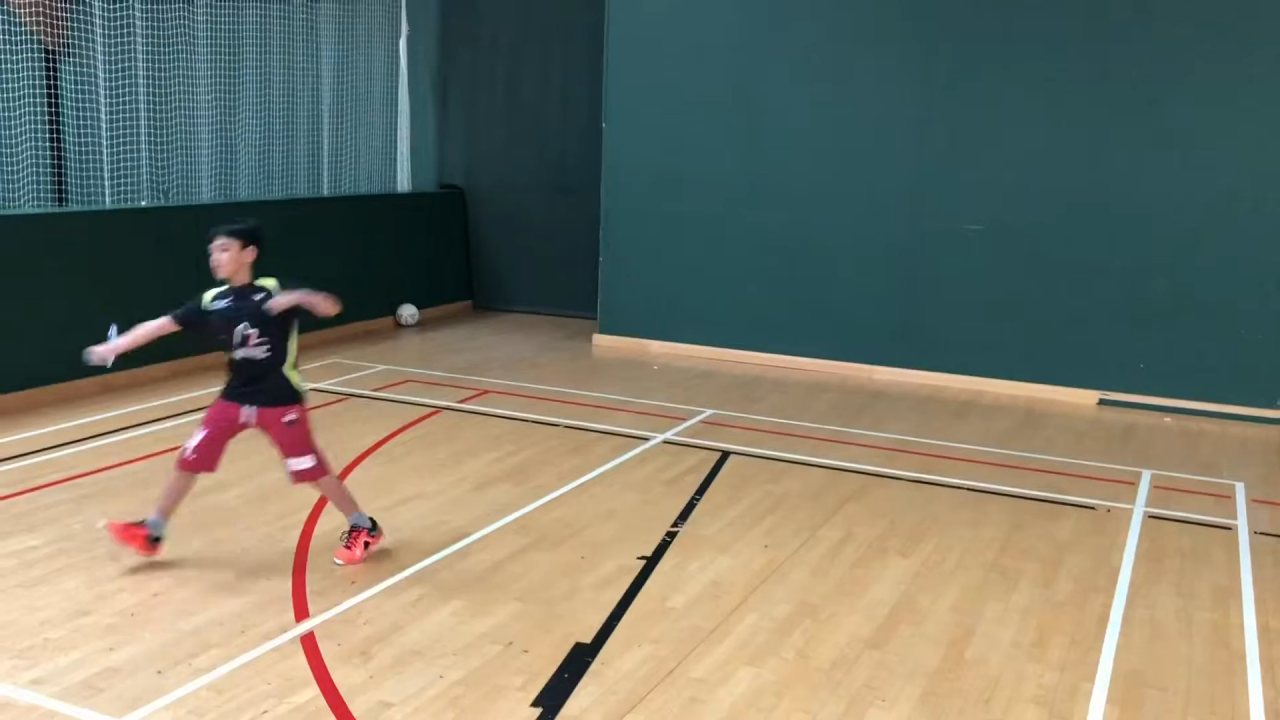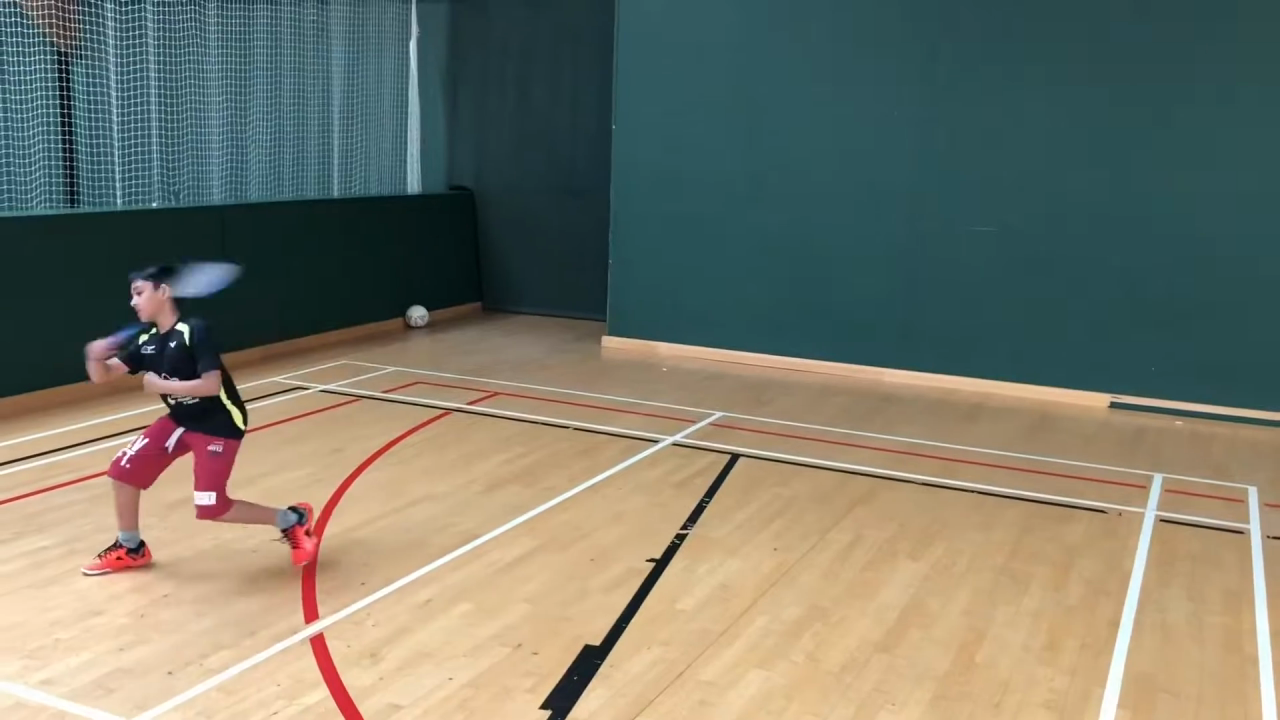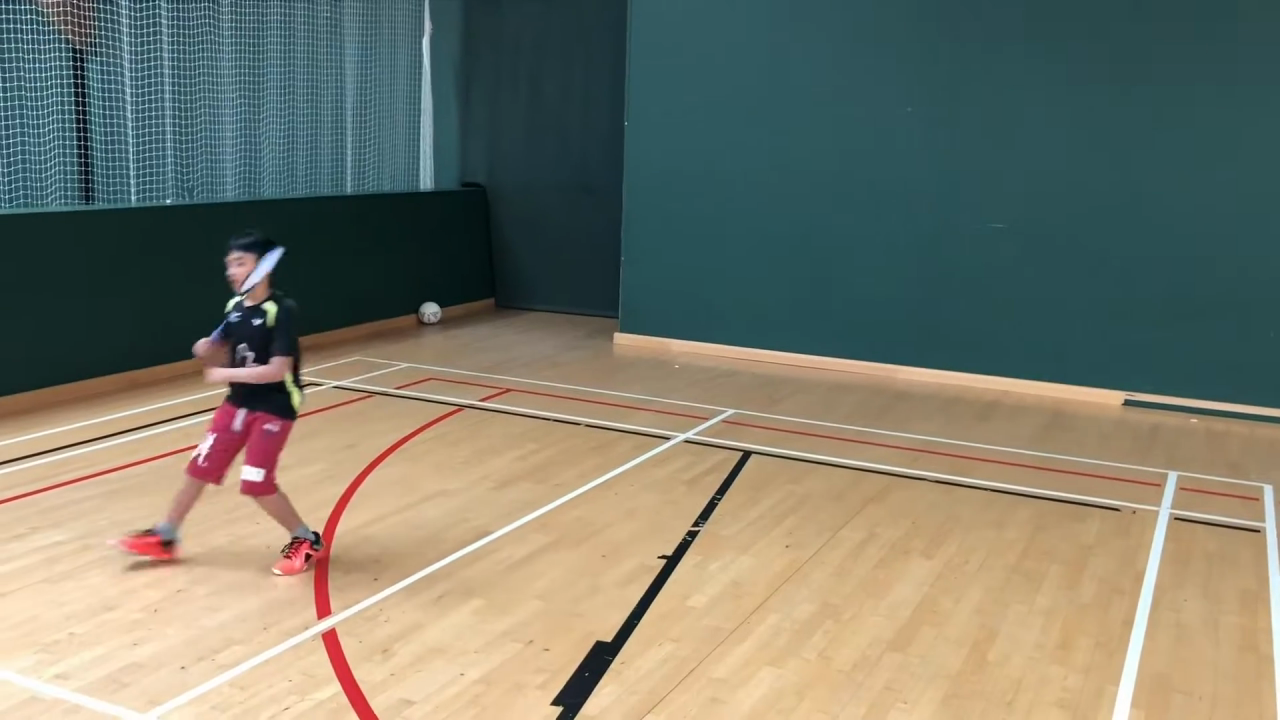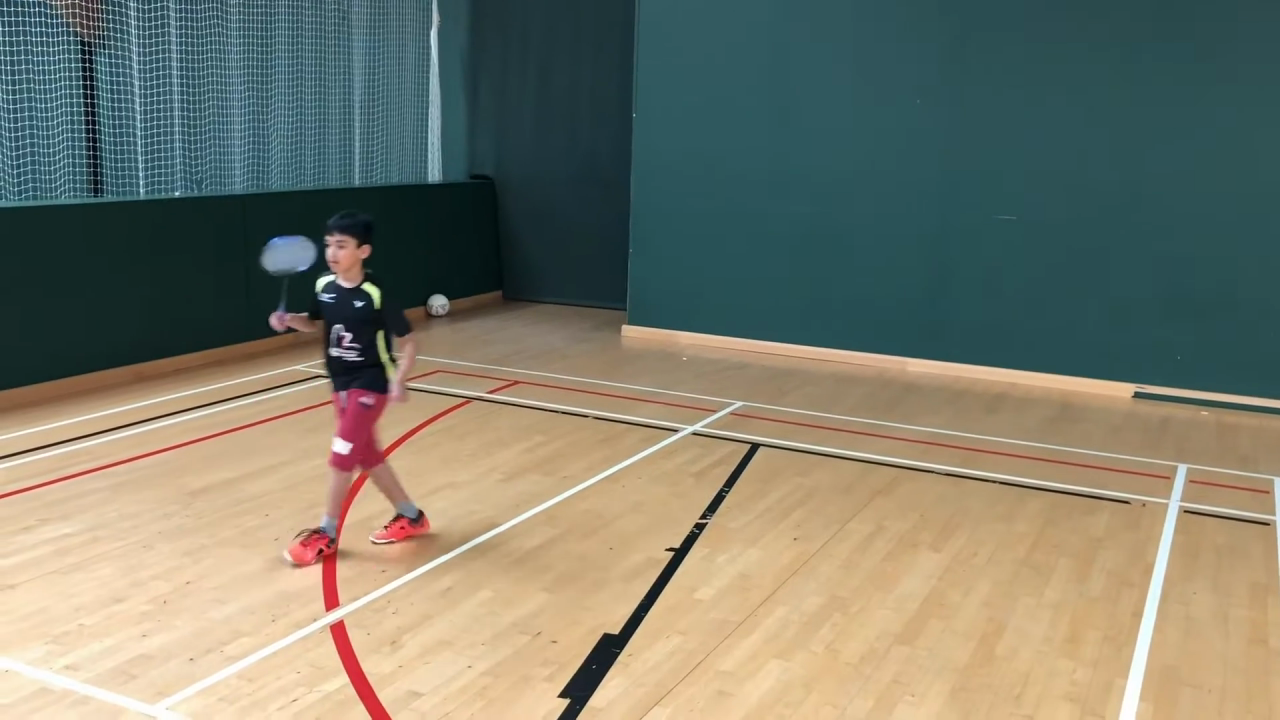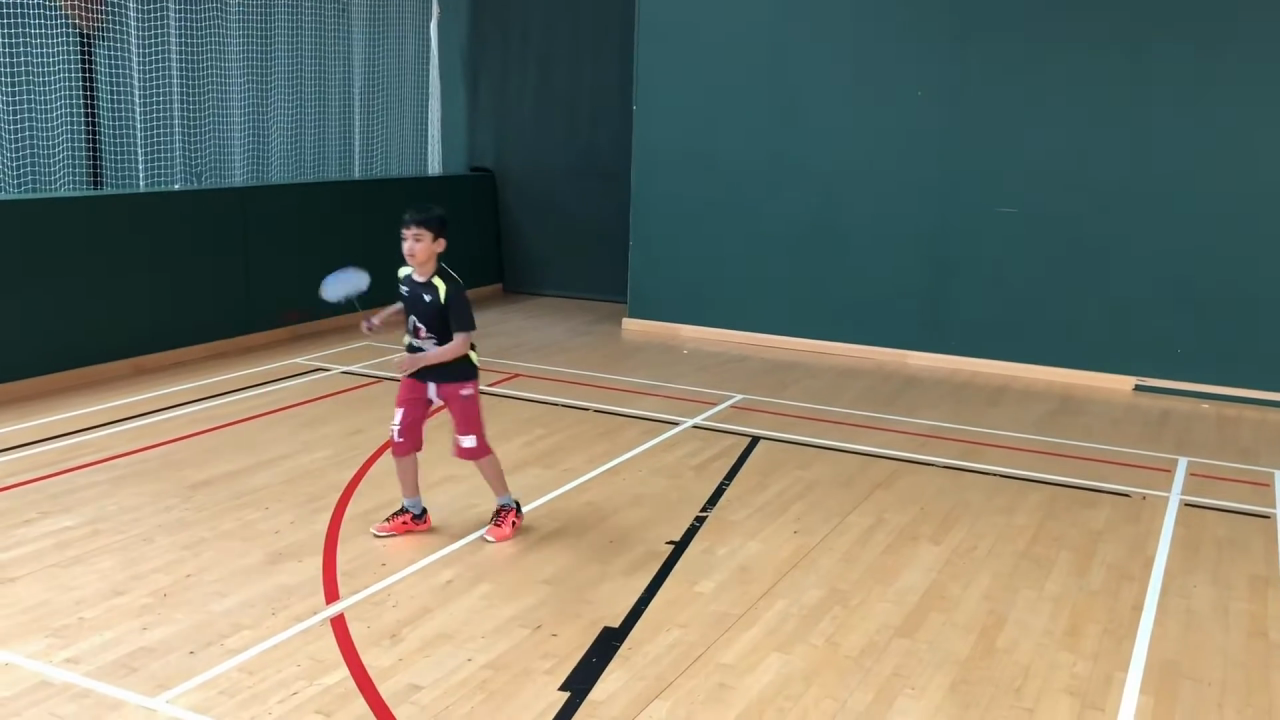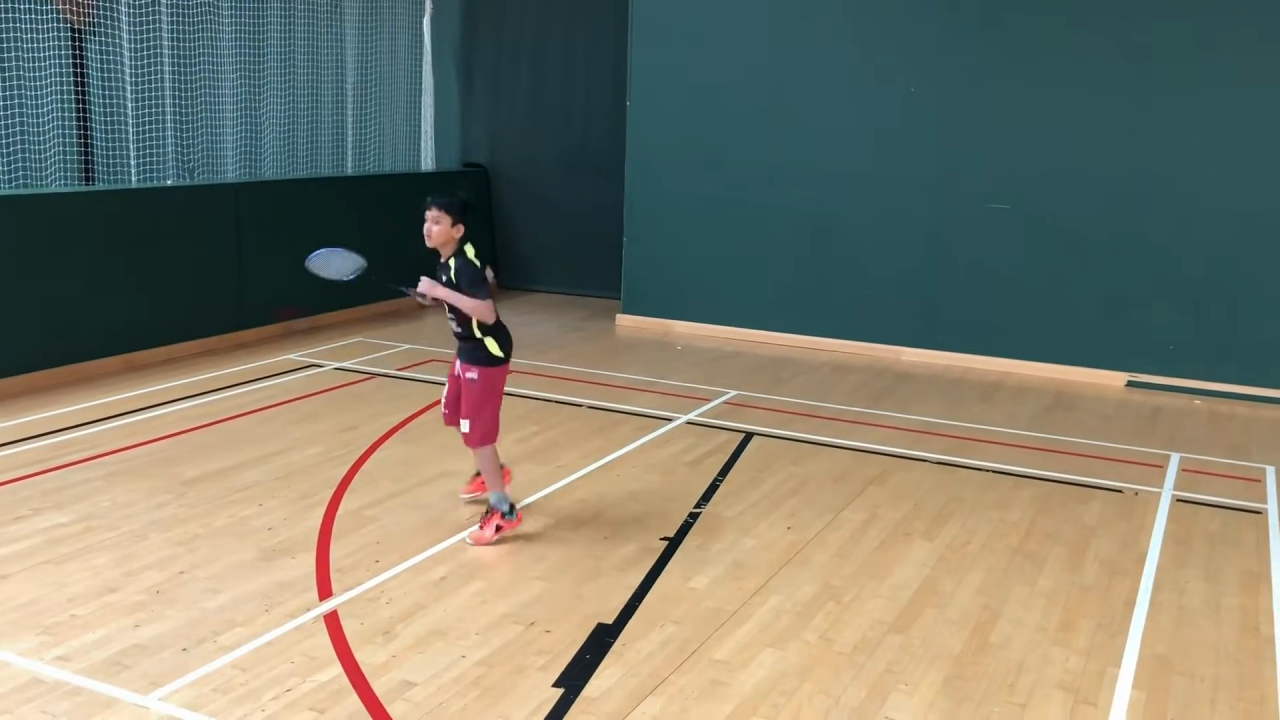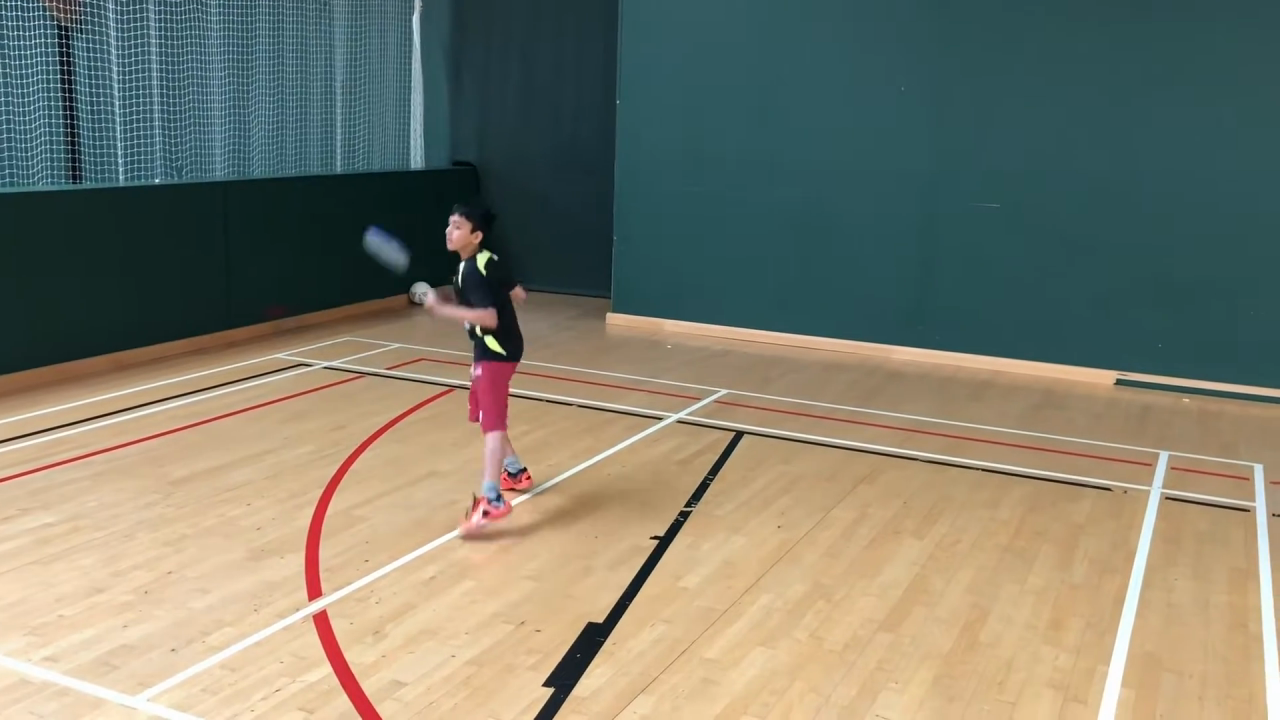
dt=0.3s
person 1, frame 1
left shoulder: (275, 290)
right shoulder: (211, 301)
left elbow: (330, 308)
right elbow: (160, 326)
left wrist: (300, 297)
right wrist: (113, 346)
left hip: (279, 397)
right hip: (236, 396)
left knee: (309, 468)
right knee: (192, 457)
left ankle: (363, 527)
right ankle: (151, 532)
person 1, frame 2
left shoulder: (193, 334)
right shoulder: (144, 342)
left elbow: (212, 386)
right elbow: (100, 376)
left wrist: (162, 385)
right wrist: (95, 355)
left hip: (220, 426)
right hip: (181, 421)
left knee: (210, 507)
right knee: (123, 470)
left ankle: (293, 520)
right ankle: (130, 547)
person 1, frame 3
left shoulder: (282, 312)
right shoulder: (234, 308)
left elbow: (280, 370)
right elbow: (221, 349)
left wrist: (225, 374)
right wrist: (207, 347)
left hip: (274, 406)
right hip: (239, 402)
left knee: (257, 484)
right knee: (202, 466)
left ankle: (306, 540)
right ankle: (163, 537)
person 1, frame 4
left shoulder: (377, 296)
right shoulder: (324, 287)
left elbow: (408, 344)
right elbow: (314, 322)
left wrist: (399, 379)
right wrist: (288, 320)
left hip: (371, 386)
right hip: (342, 385)
left knee: (343, 457)
right knee: (365, 456)
left ankle: (325, 534)
right ankle: (411, 516)
person 1, frame 5
left shoulder: (449, 288)
right shoulder: (406, 277)
left elbow: (460, 343)
left wrist: (420, 359)
right wrist: (383, 316)
left hip: (456, 374)
right hip: (418, 374)
left knee: (472, 444)
right knee: (401, 440)
left ankle: (507, 508)
right ankle: (413, 512)
person 1, frame 6
left shoulder: (462, 268)
right shoulder: (457, 260)
left elbow: (488, 313)
right elbow: (485, 276)
left wrist: (442, 292)
right wrist: (443, 291)
left hip: (485, 355)
right hip: (471, 352)
left knee: (476, 432)
right knee: (452, 411)
left ankle: (504, 511)
right ankle: (488, 472)
person 1, frame 7
left shoulder: (471, 272)
right shoulder: (490, 261)
left elbow: (489, 318)
right elbow: (519, 294)
left wrist: (444, 309)
left hip: (495, 353)
right hip: (503, 347)
left knee: (492, 422)
right knee: (483, 408)
left ankle: (491, 499)
right ankle: (515, 471)
